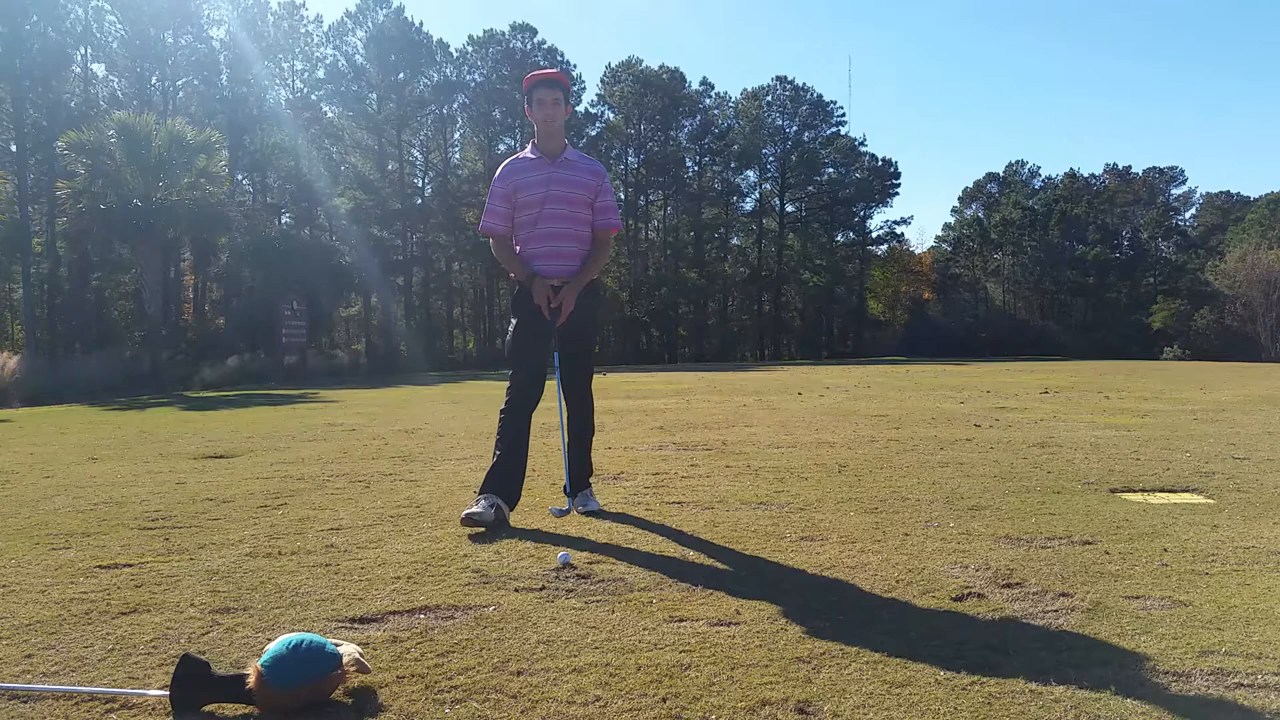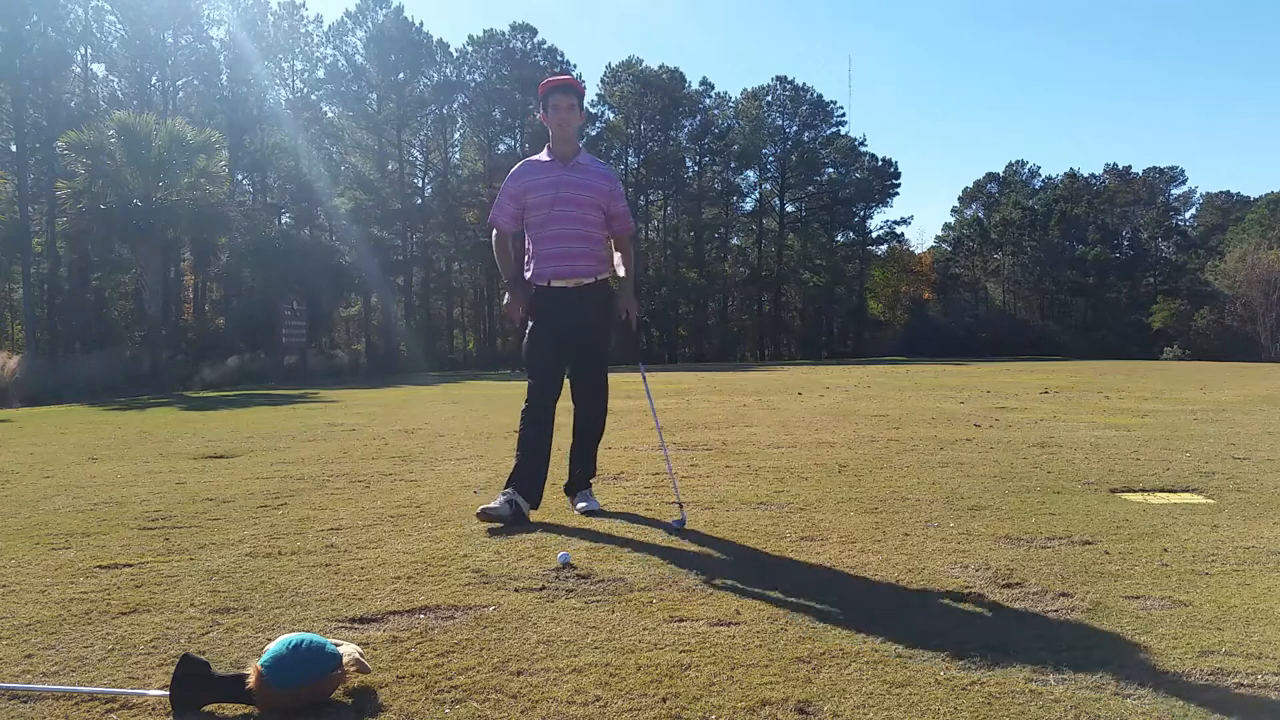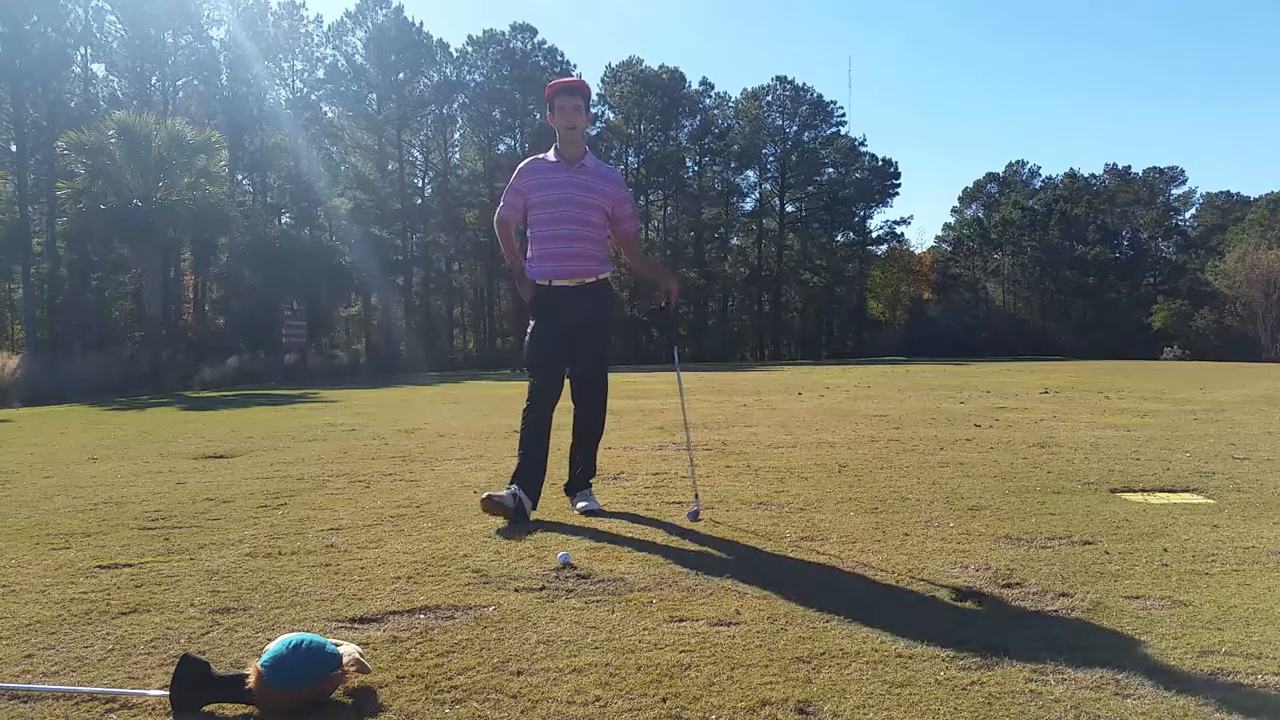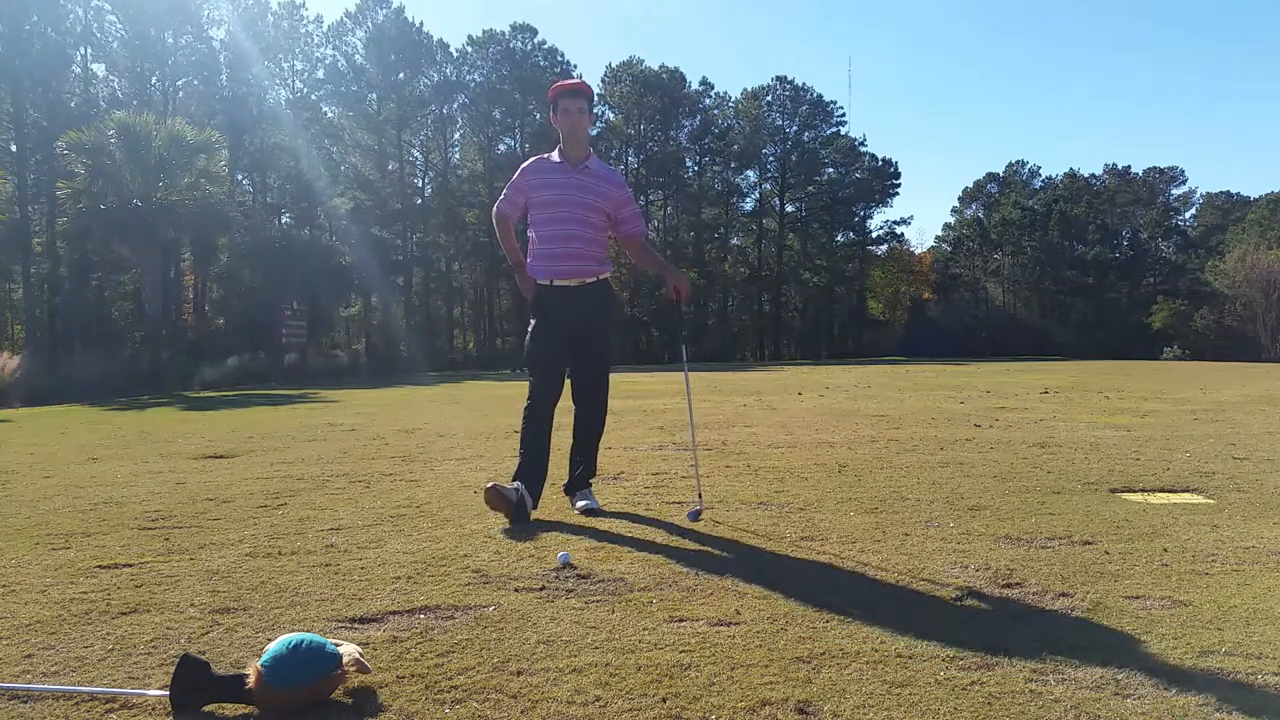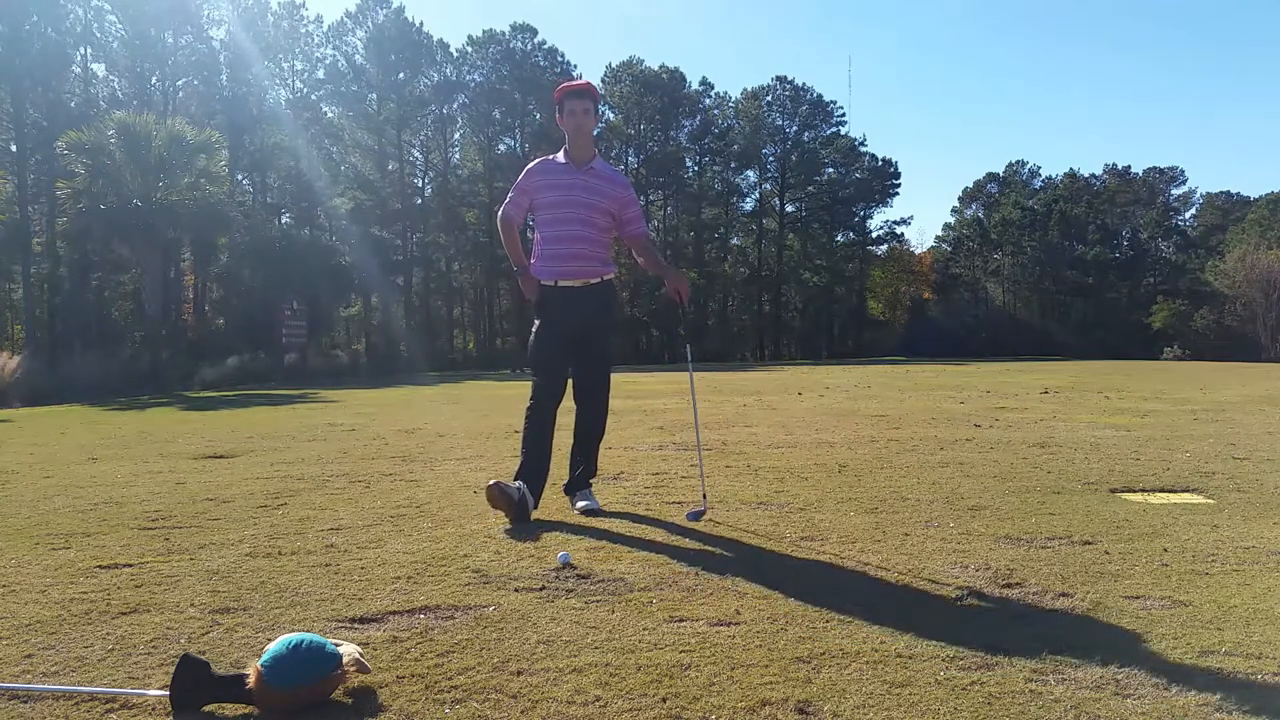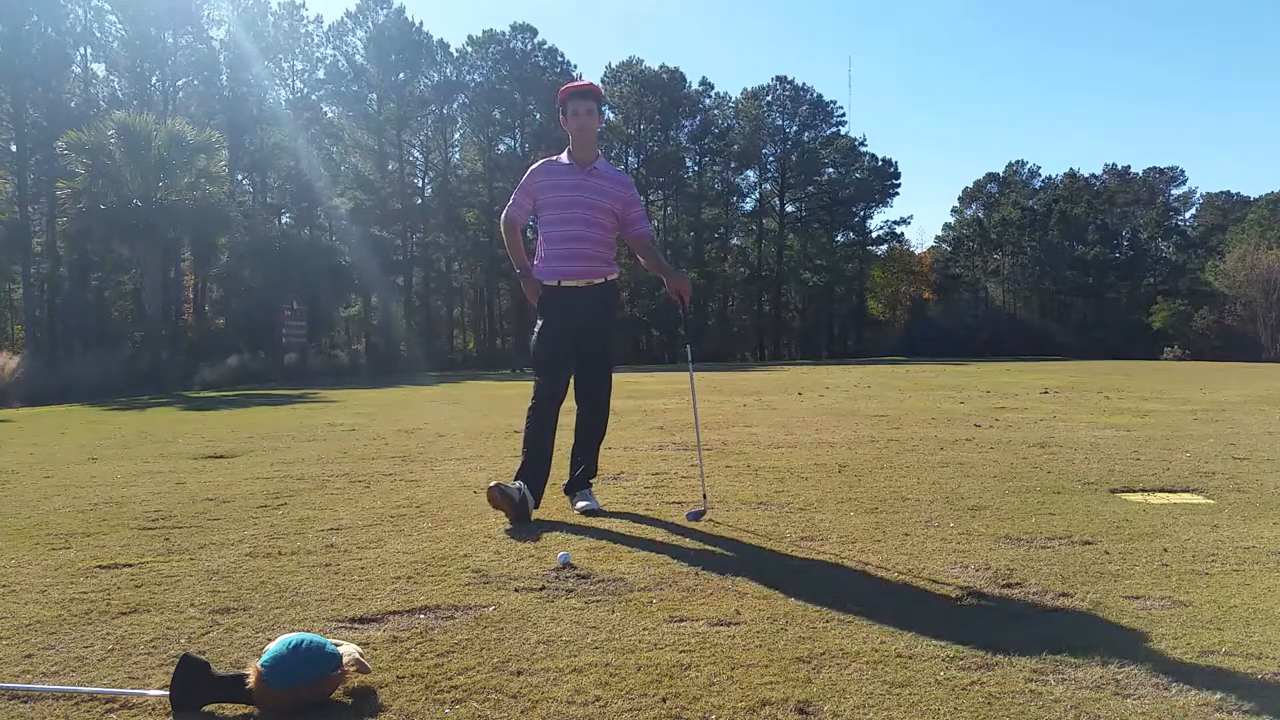
dt=0.4s
person 1, frame 1
left shoulder: (592, 172)
right shoulder: (511, 171)
left elbow: (603, 241)
right elbow: (499, 239)
left wrist: (573, 288)
right wrist: (531, 281)
left hip: (579, 296)
right hip: (531, 296)
left knee: (579, 395)
right knee: (520, 396)
left ankle: (580, 486)
right ankle: (497, 496)
person 1, frame 2
left shoulder: (605, 176)
right shoulder: (523, 174)
left elbow: (621, 239)
right elbow: (502, 233)
left wrist: (626, 285)
right wrist: (512, 285)
left hip: (593, 297)
right hip: (545, 298)
left knee: (591, 397)
right knee: (540, 396)
left ankle: (580, 486)
right ankle: (520, 494)
person 1, frame 3
left shoulder: (610, 180)
right shoulder: (530, 172)
left elbow: (628, 244)
right elbow: (503, 222)
left wrist: (659, 275)
right wrist: (519, 274)
left hip: (593, 297)
right hip: (546, 297)
left knee: (591, 396)
right knee: (540, 395)
left ankle: (580, 485)
right ankle: (523, 491)
person 1, frame 4
left shoulder: (612, 182)
right shoulder: (532, 172)
left elbow: (634, 242)
right elbow: (501, 216)
left wrist: (667, 272)
right wrist: (519, 269)
left hip: (593, 297)
right hip: (546, 296)
left knee: (592, 396)
right knee: (541, 394)
left ankle: (581, 484)
right ankle: (525, 489)
person 1, frame 5
left shoulder: (617, 183)
right shoulder: (538, 172)
left elbow: (638, 243)
right elbow: (507, 220)
left wrist: (668, 274)
right wrist: (523, 272)
left hip: (597, 297)
right hip: (551, 296)
left knee: (593, 396)
right knee: (545, 393)
left ankle: (581, 484)
right ankle: (527, 487)
person 1, frame 6
left shoulder: (620, 183)
right shoulder: (542, 173)
left elbow: (641, 242)
right elbow: (510, 222)
left wrist: (669, 275)
right wrist: (525, 274)
left hip: (600, 298)
right hip: (553, 297)
left knee: (594, 396)
right knee: (546, 393)
left ankle: (581, 484)
right ankle: (527, 488)
